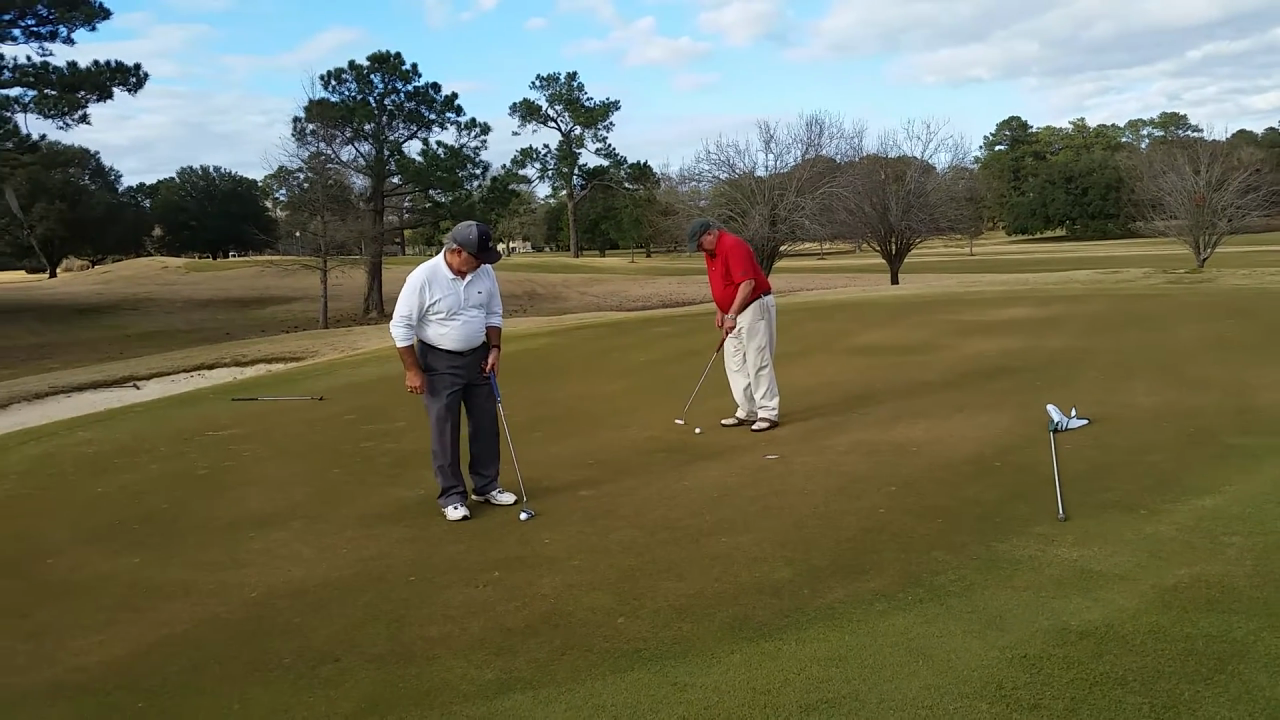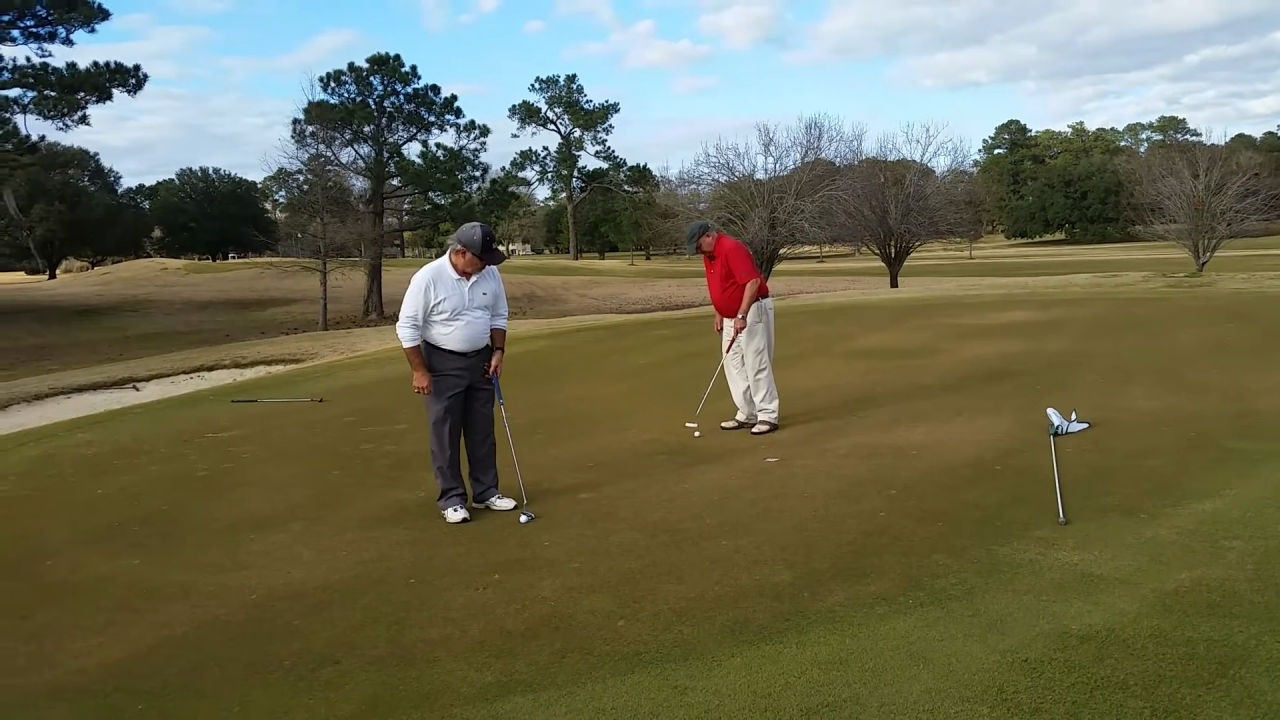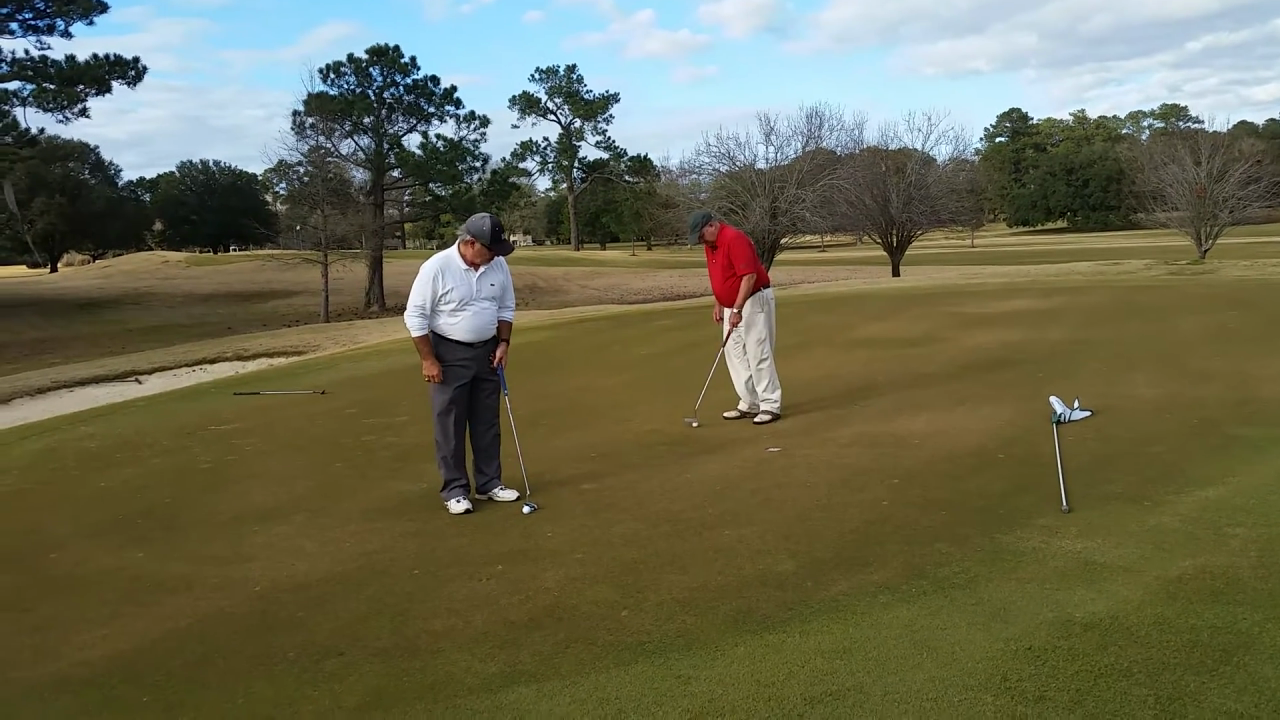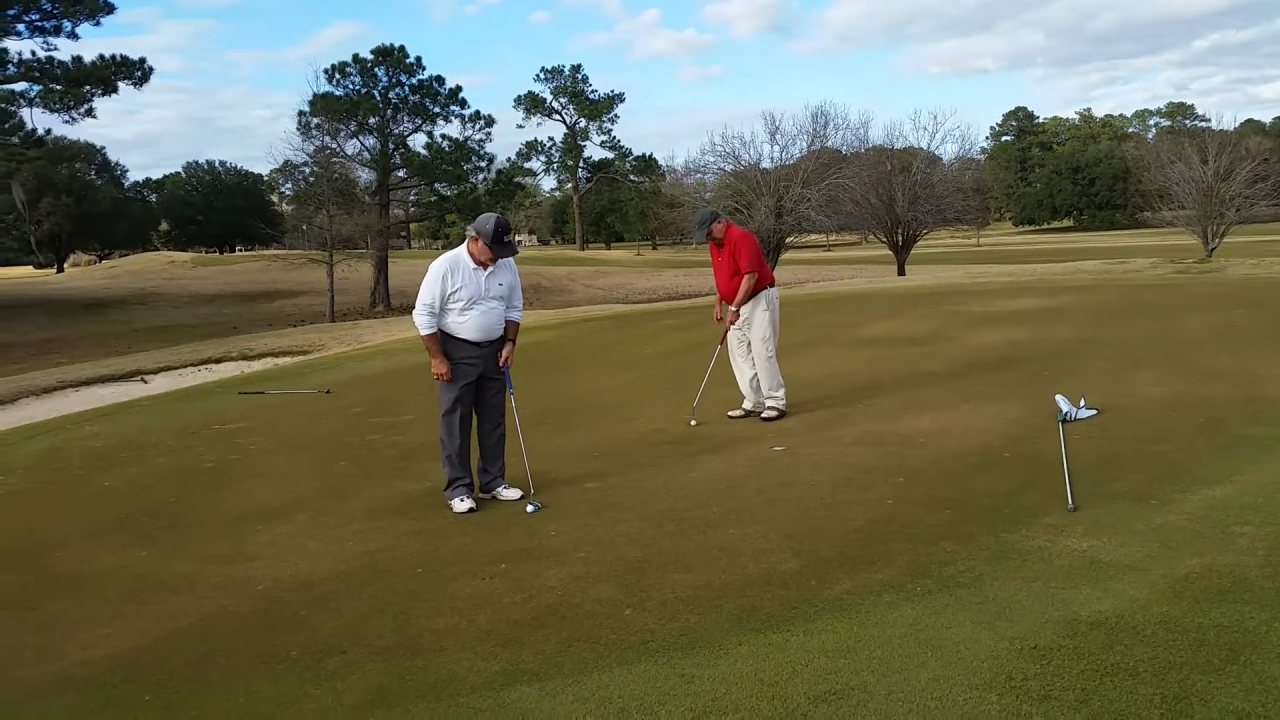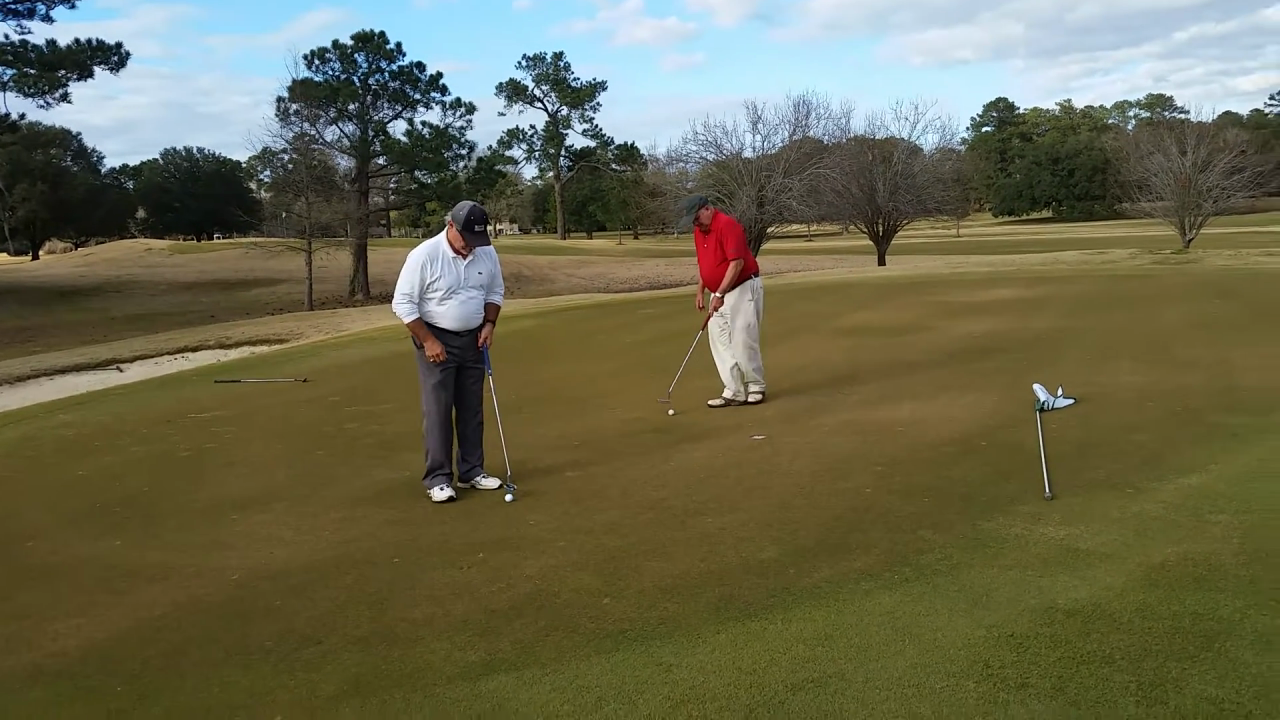
dt=0.3s
person 1, frame 1
left shoulder: (485, 272)
right shoulder: (423, 278)
left elbow: (493, 313)
right elbow: (401, 326)
left wrist: (494, 349)
right wrist: (412, 370)
left hip: (477, 358)
right hip: (440, 363)
left knee: (486, 423)
right knee: (445, 430)
left ankle: (486, 485)
right ankle: (452, 495)
person 1, frame 2
left shoulder: (490, 274)
right shoulder: (428, 278)
left elbow: (498, 316)
right elbow: (407, 327)
left wrist: (498, 351)
right wrist: (419, 370)
left hip: (480, 360)
right hip: (443, 364)
left knee: (483, 430)
right knee: (445, 433)
left ankle: (486, 491)
right ankle: (451, 498)
person 1, frame 3
left shoulder: (498, 266)
right shoulder: (436, 268)
left elbow: (506, 308)
right elbow: (415, 316)
left wrist: (503, 343)
right wrist: (428, 359)
left hip: (486, 352)
right hip: (449, 354)
left knee: (487, 420)
right knee: (450, 423)
left ankle: (489, 483)
right ankle: (455, 489)
person 1, frame 4
left shoulder: (506, 265)
right shoulder: (446, 266)
left elbow: (513, 308)
right elbow: (424, 315)
left wrist: (509, 343)
right wrist: (437, 357)
left hip: (493, 351)
right hip: (457, 352)
left knee: (493, 419)
right knee: (455, 422)
left ankle: (492, 481)
right ankle: (458, 488)
person 1, frame 5
left shoulder: (487, 253)
right shoulder: (424, 255)
left elbow: (495, 292)
right elbow: (403, 303)
left wrist: (489, 324)
right wrist: (428, 341)
left hip: (472, 339)
right hip: (435, 339)
left knee: (471, 409)
right knee: (438, 409)
left ankle: (471, 471)
right ankle: (438, 478)
person 2, frame 1
left shoulder: (733, 246)
right shoulder: (711, 252)
left elbow: (747, 283)
left wrist: (732, 315)
right wrist: (720, 310)
left hip: (755, 308)
right hip: (733, 313)
left knee: (758, 361)
right knee: (735, 364)
left ankle: (768, 413)
right ankle: (747, 411)
person 2, frame 2
left shoulder: (732, 248)
right shoulder: (709, 254)
left elbow: (753, 282)
left wrist: (741, 316)
right wrist: (719, 313)
left hip: (752, 312)
right hip: (731, 317)
left knee: (757, 364)
right knee: (734, 366)
left ankle: (768, 416)
right ankle: (747, 414)
person 2, frame 3
left shoulder: (734, 239)
right shoulder: (710, 244)
left elbow: (749, 276)
left wrist: (736, 310)
right wrist: (718, 304)
left hip: (754, 301)
right hip: (732, 306)
left knee: (759, 354)
right knee: (736, 356)
left ankle: (770, 406)
right ankle: (749, 404)
person 2, frame 4
left shoulder: (741, 237)
right shoulder: (715, 243)
left elbow: (750, 276)
left wrist: (734, 308)
right wrist: (719, 303)
left hip: (759, 300)
right hip: (737, 305)
left knee: (763, 351)
right knee: (740, 354)
left ankle: (775, 402)
right ankle: (754, 402)
person 2, frame 5
left shoulder: (727, 225)
right shoulder: (699, 230)
left elbow: (737, 263)
left wrist: (719, 294)
right wrist: (700, 291)
left hip: (742, 289)
right hip: (720, 293)
left knee: (744, 340)
right knee: (720, 342)
left ankle: (755, 386)
right ankle: (734, 391)
